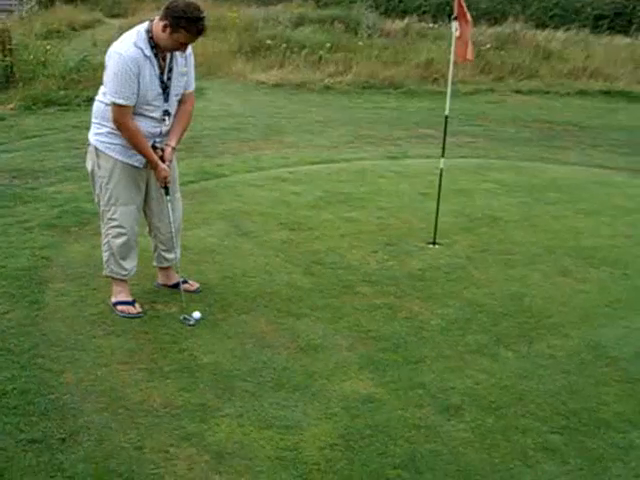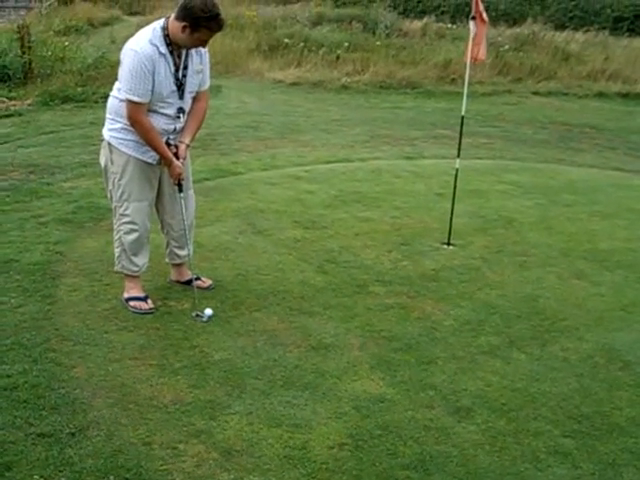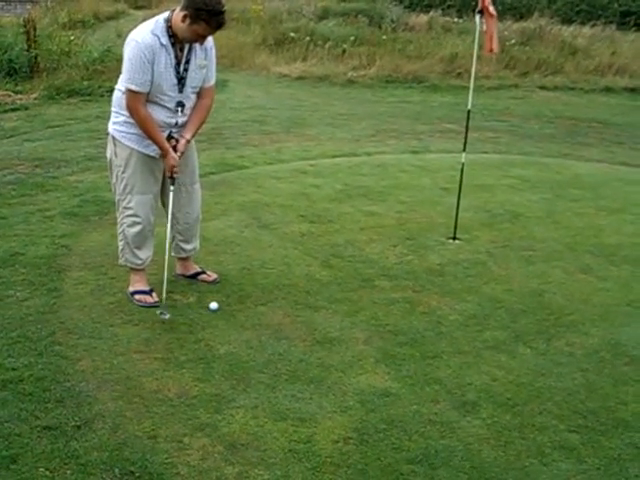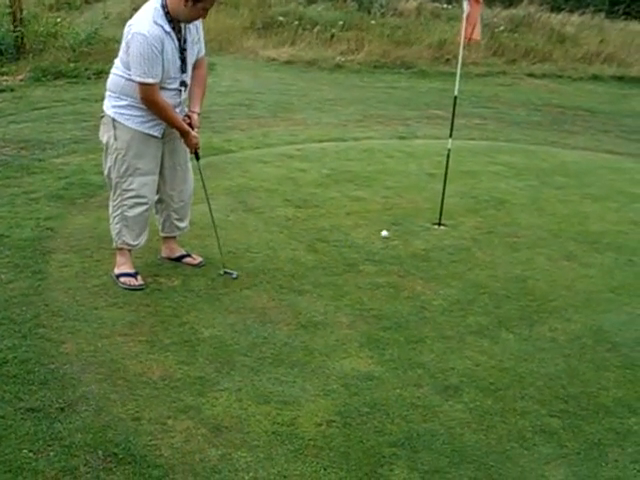
dt=1s
person 1, frame 1
left shoulder: (182, 50)
right shoulder: (126, 54)
left elbow: (186, 101)
right elbow: (122, 120)
left wrist: (170, 146)
right wrist: (154, 163)
left hip: (159, 145)
right hip: (118, 147)
left knee: (168, 213)
right knee: (121, 220)
left ankle: (166, 272)
right ankle: (119, 287)
person 1, frame 2
left shoulder: (197, 48)
right shoulder: (141, 51)
left elbow: (200, 99)
right elbow: (136, 116)
left wrist: (184, 143)
right wrist: (168, 160)
left hip: (173, 141)
right hip: (131, 143)
left knee: (181, 209)
right knee: (134, 215)
left ankle: (179, 269)
right ankle: (132, 283)
person 1, frame 3
left shoulder: (204, 43)
right shoulder: (143, 42)
left elbow: (206, 96)
right elbow: (135, 105)
left wrist: (185, 139)
right wrist: (164, 150)
left hip: (179, 136)
right hip: (136, 137)
left knee: (187, 204)
right knee: (137, 209)
left ankle: (185, 262)
right ankle: (137, 276)
person 1, frame 4
right shoulder: (146, 32)
left elbow: (198, 64)
right elbow: (149, 96)
left wrist: (193, 111)
right wrist: (185, 131)
left hip: (170, 116)
right hip: (132, 118)
left knee: (178, 185)
right knee: (134, 191)
left ankle: (170, 244)
right ankle: (123, 258)
